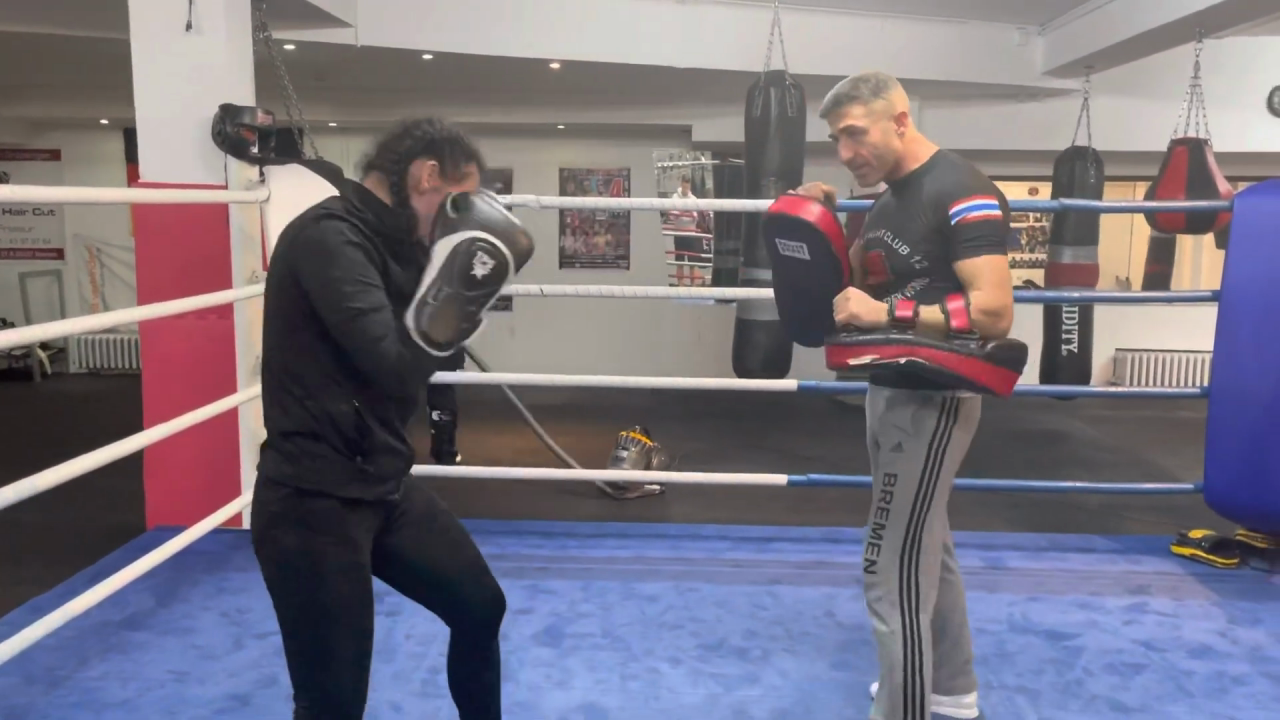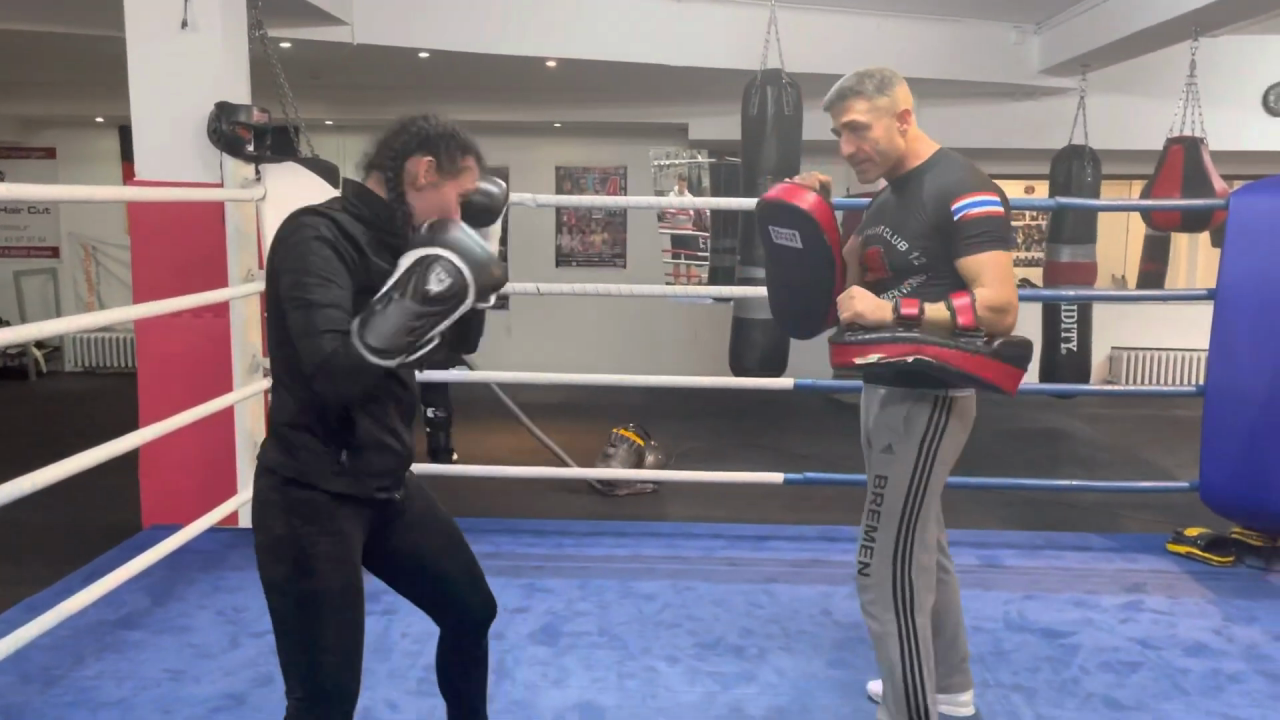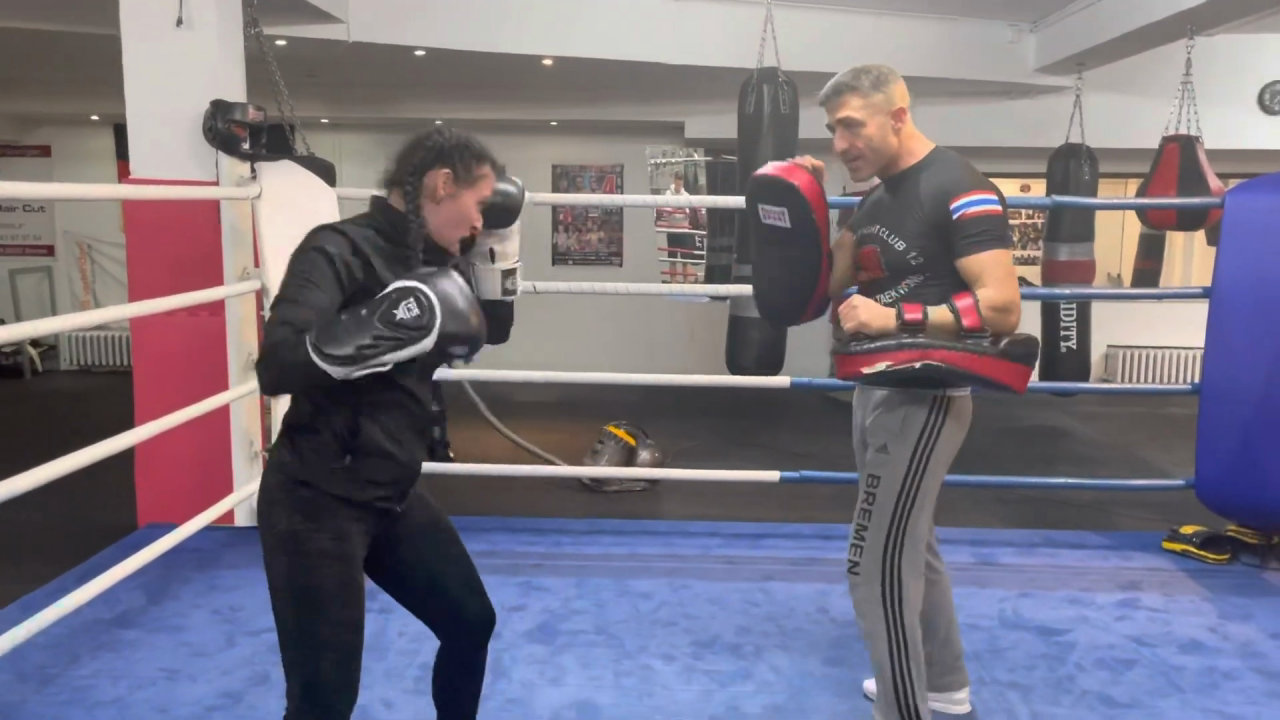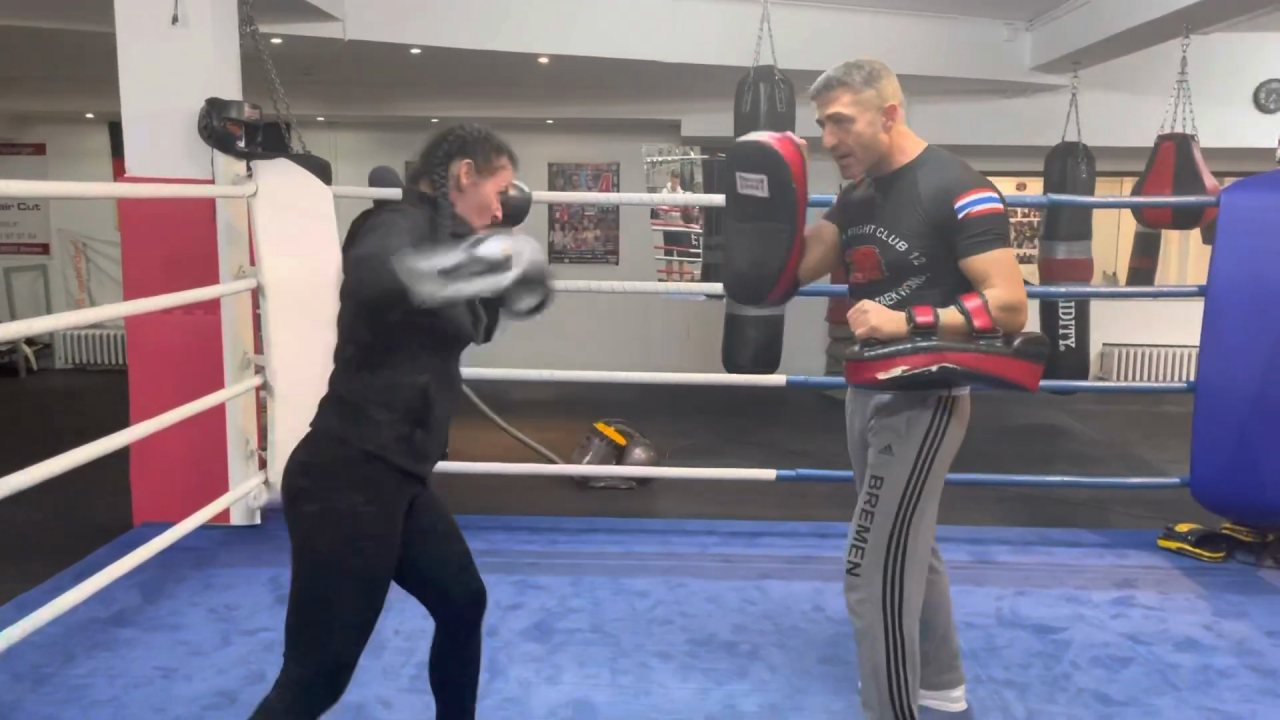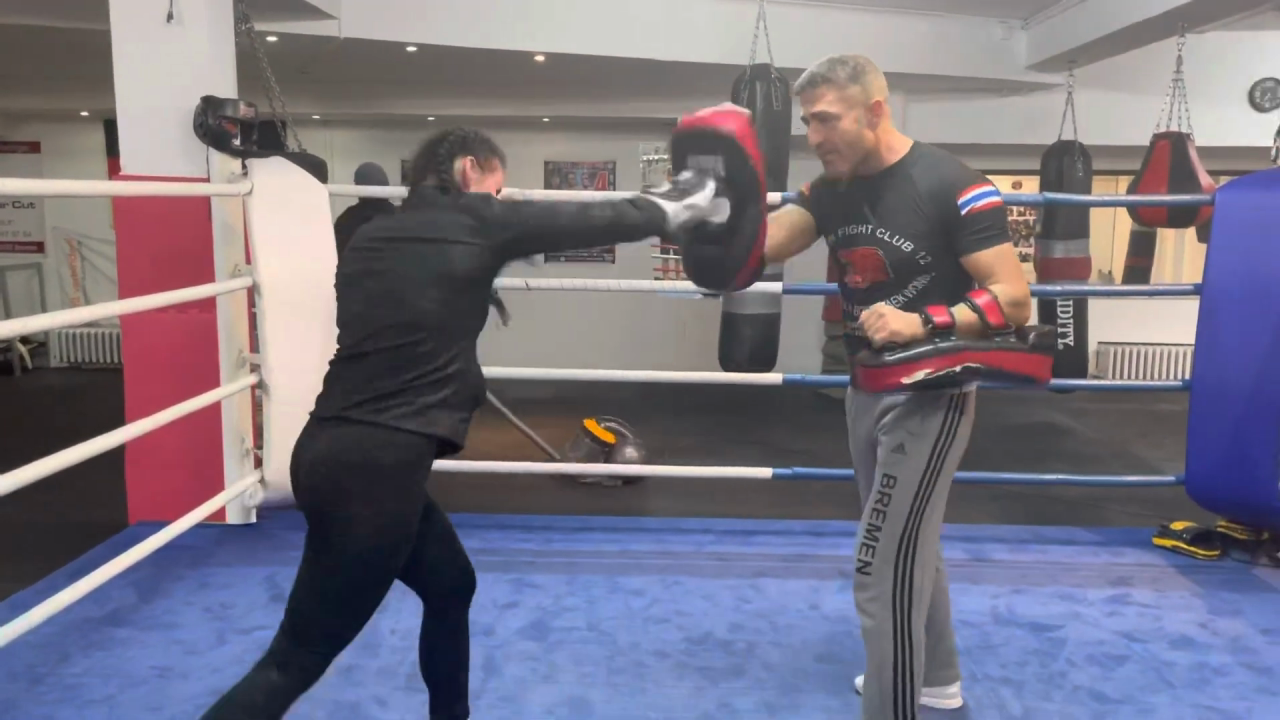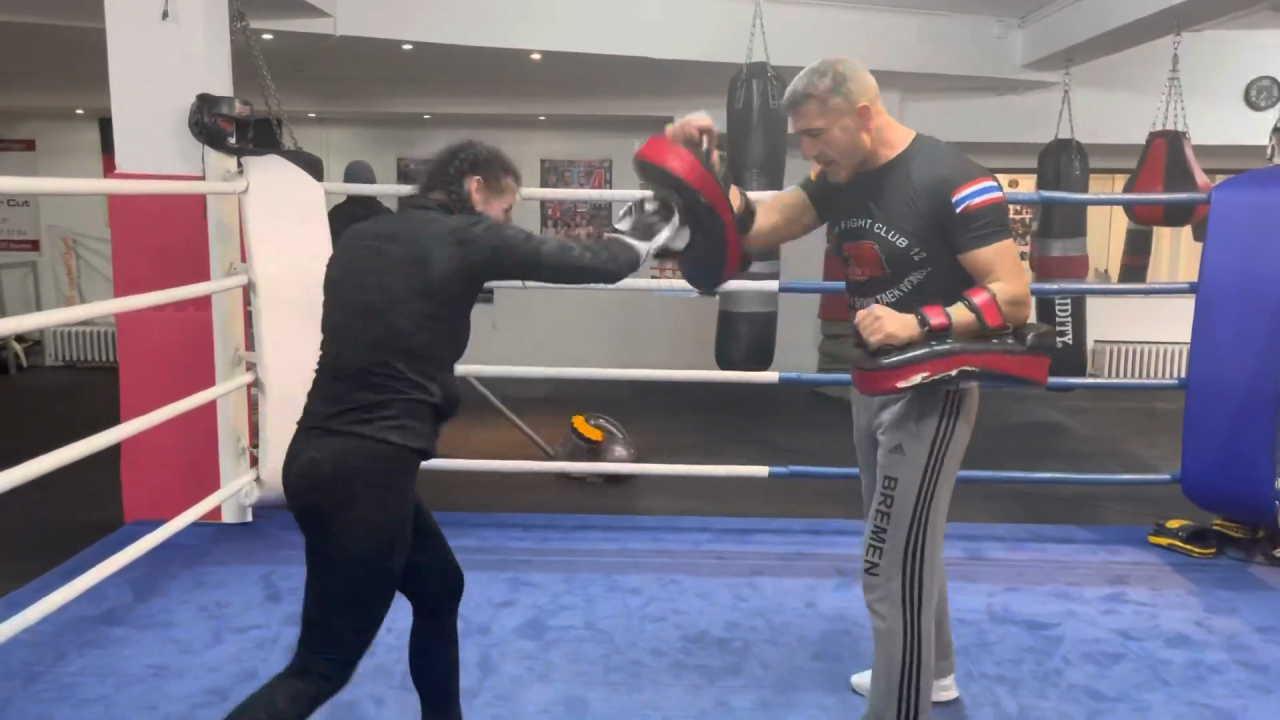
dt=0.1s
person 1, frame 1
left shoulder: (963, 194)
right shoulder: (887, 201)
left elbow: (994, 312)
right elbow: (847, 287)
left wrist: (887, 314)
left hip: (934, 401)
right hip: (892, 394)
left knee: (891, 570)
right knee: (924, 547)
person 1, frame 2
left shoulder: (964, 192)
right shoulder: (886, 198)
left elbow: (999, 309)
right elbow: (840, 282)
left wrist: (892, 312)
left hip: (929, 399)
right hip: (885, 392)
left knee: (886, 570)
right knee: (918, 547)
person 1, frame 3
left shoulder: (959, 192)
right shoulder: (877, 198)
left elbow: (1002, 308)
right elbow: (826, 278)
left wrist: (898, 318)
left hip: (922, 402)
right hip: (876, 394)
left knee: (874, 569)
right knee: (910, 546)
person 1, frame 4
left shoulder: (958, 191)
right shoulder: (859, 194)
left elbow: (1009, 307)
right elbow: (794, 267)
left wrist: (908, 322)
left hip: (923, 402)
right hip: (870, 395)
left knee: (873, 571)
right knee: (909, 547)
person 1, frame 5
left shoulder: (955, 185)
right shoulder: (840, 185)
left elbow: (1016, 298)
right elbow: (758, 245)
left wrist: (919, 322)
left hip: (928, 400)
right hip: (867, 393)
left knee: (882, 569)
right knee: (906, 547)
person 1, frame 6
left shoulder: (955, 181)
right shoulder: (838, 179)
left elbow: (1014, 298)
right elbow: (752, 229)
left wrist: (919, 326)
left hip: (932, 396)
right hip: (874, 390)
left knee: (893, 565)
right knee: (904, 548)
person 2, frame 1
left shoulder: (389, 239)
right shoulder: (325, 237)
right elbow: (396, 366)
right wrist: (466, 266)
left hip: (384, 485)
right hip: (313, 502)
left knee: (480, 607)
person 2, frame 2
left shoulder: (392, 239)
right shoulder: (315, 236)
left elbow: (453, 343)
right elbow: (335, 371)
left wrist: (465, 262)
right wrist: (427, 288)
left hip: (385, 484)
right hip: (310, 494)
left knee: (472, 610)
person 2, frame 3
left shoulder: (437, 260)
right shoulder: (336, 250)
left elbow: (488, 331)
right elbow: (279, 366)
left wrist: (497, 248)
right wrist: (391, 323)
left hip: (391, 491)
right hip: (317, 497)
left knee: (471, 620)
person 2, frame 4
left shoulder: (444, 240)
right shoulder: (402, 225)
left elbow: (469, 329)
right elbow: (383, 283)
left hip: (394, 475)
right hip: (351, 475)
left knee: (464, 605)
person 2, frame 5
left shoulder: (368, 238)
right shoulder: (480, 220)
right elbow: (599, 222)
right wrist: (693, 196)
left hip: (339, 446)
right hip: (377, 461)
left knee: (451, 586)
right knee: (301, 655)
person 2, frame 6
left shoulder: (360, 241)
right shoulder: (467, 237)
right elbow: (587, 263)
right wrist: (651, 226)
left hip: (328, 456)
right hip: (364, 470)
left knee: (439, 590)
right knee: (322, 668)
